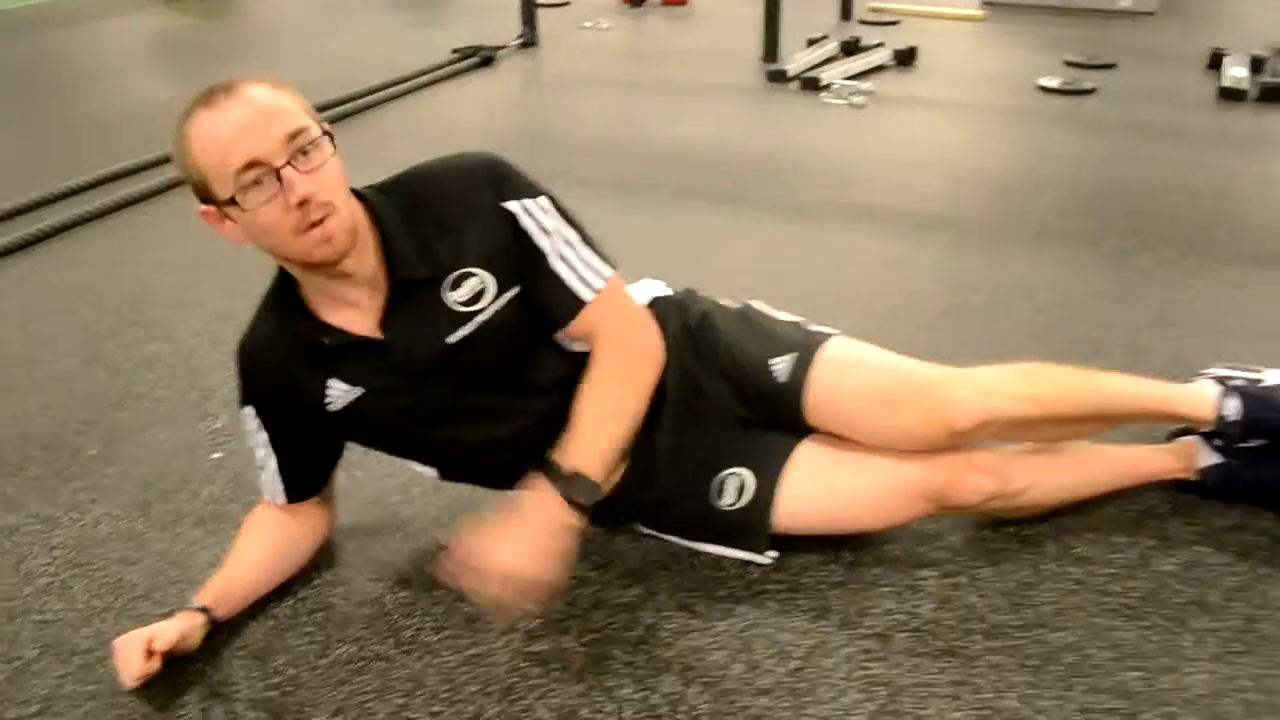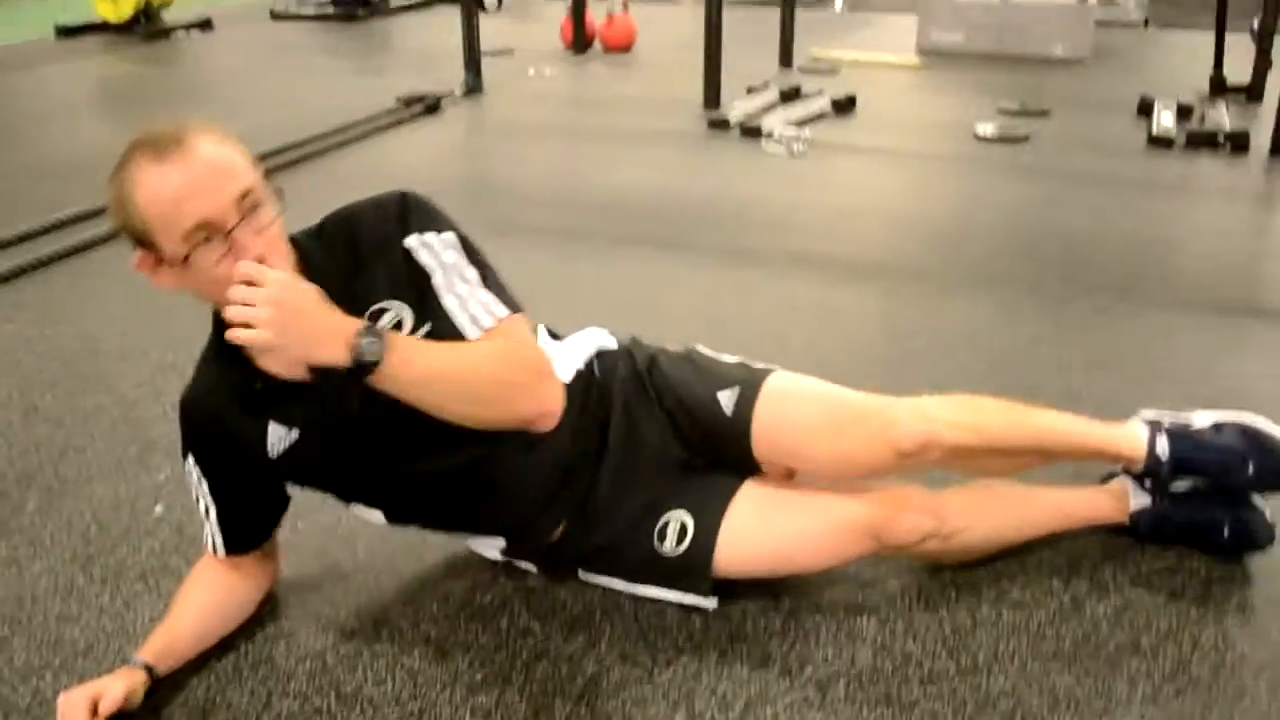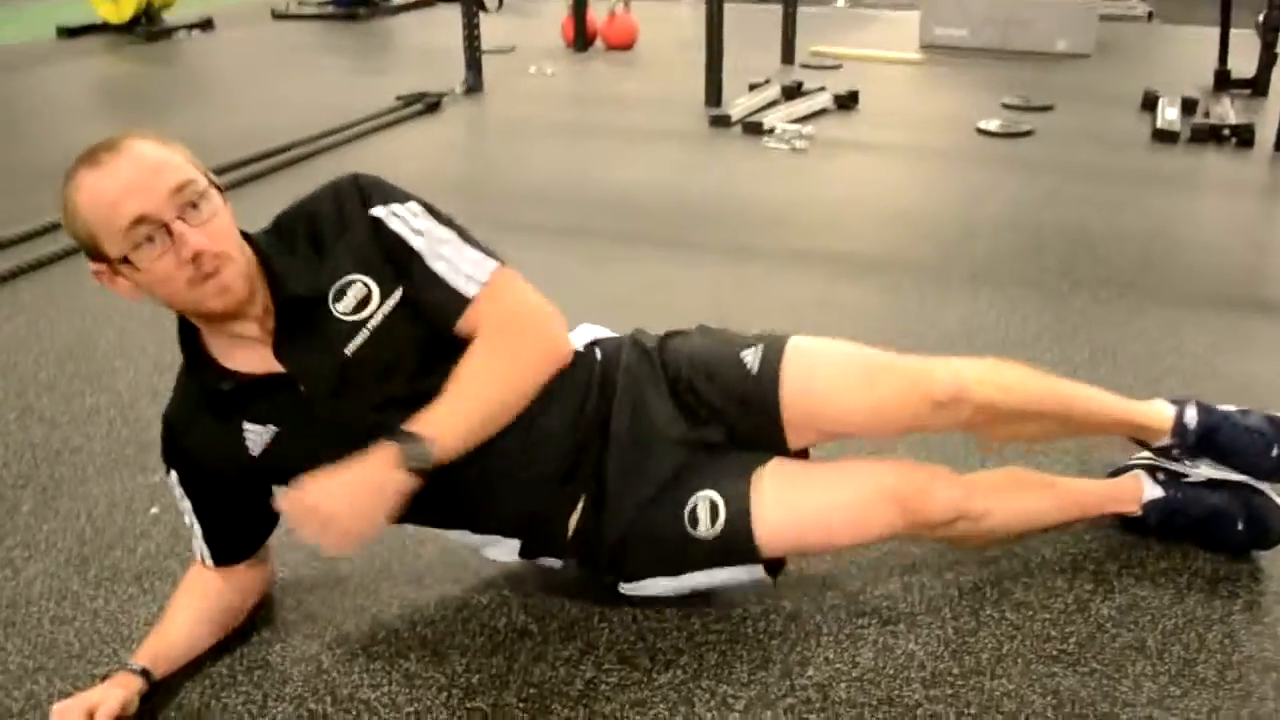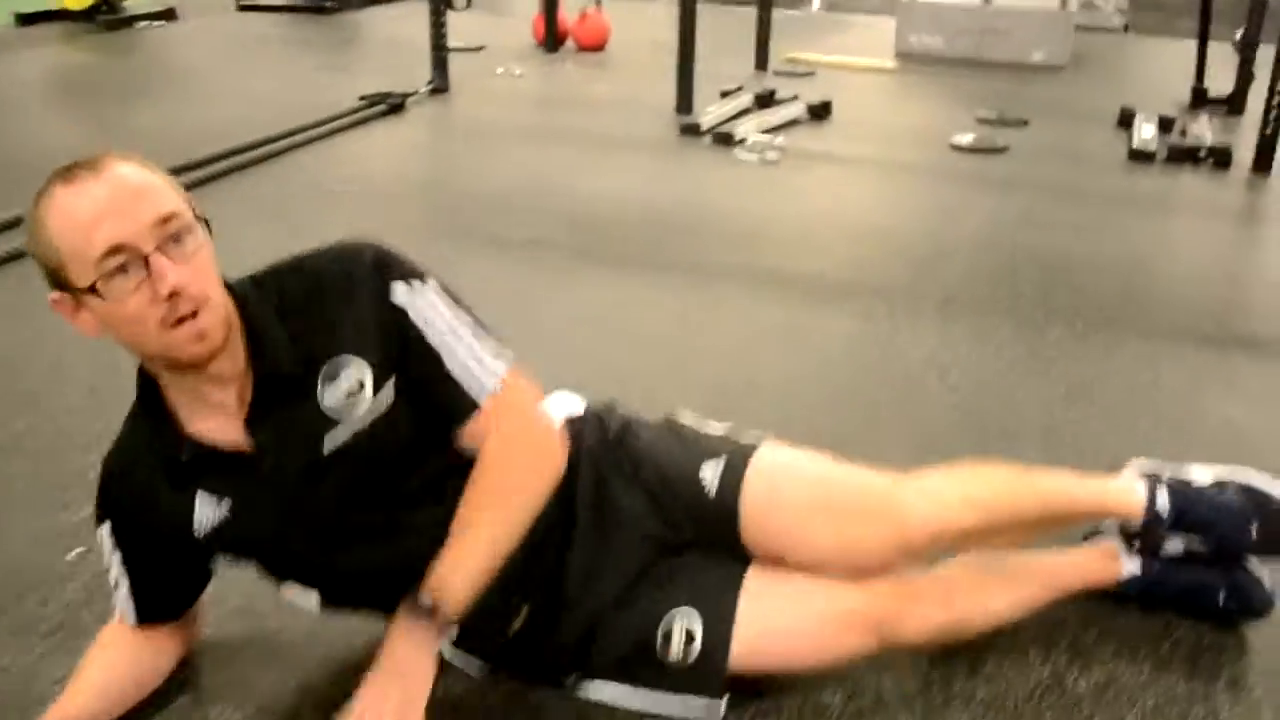
dt=0.3s
person 1, frame 1
left shoulder: (470, 197)
right shoulder: (281, 364)
left elbow: (627, 337)
right elbow: (298, 510)
left wrist: (553, 502)
right wrist: (195, 616)
left hip: (685, 356)
right hip: (657, 478)
left knee: (947, 414)
right knee: (956, 484)
person 1, frame 2
left shoulder: (388, 232)
right shoulder: (224, 415)
left elbow: (532, 392)
right elbow: (241, 562)
left wrist: (350, 345)
left hip: (628, 398)
right hip: (593, 521)
left knee: (894, 441)
right knee: (897, 522)
left ankle: (1150, 443)
right ankle: (1137, 510)
person 1, frame 3
left shoulder: (346, 219)
right shoulder: (203, 428)
left elbow: (532, 331)
right elbow: (234, 565)
left wrist: (396, 461)
left hip: (634, 389)
right hip: (608, 519)
left knee: (934, 390)
right knee: (922, 501)
left ankle: (1169, 424)
right ankle: (1142, 497)
person 1, frame 4
left shoulder: (351, 289)
right shoulder: (146, 487)
left elbow: (527, 439)
left hip: (604, 482)
left knee: (894, 523)
right knee: (898, 612)
left ankle: (1154, 502)
right ankle: (1120, 569)
